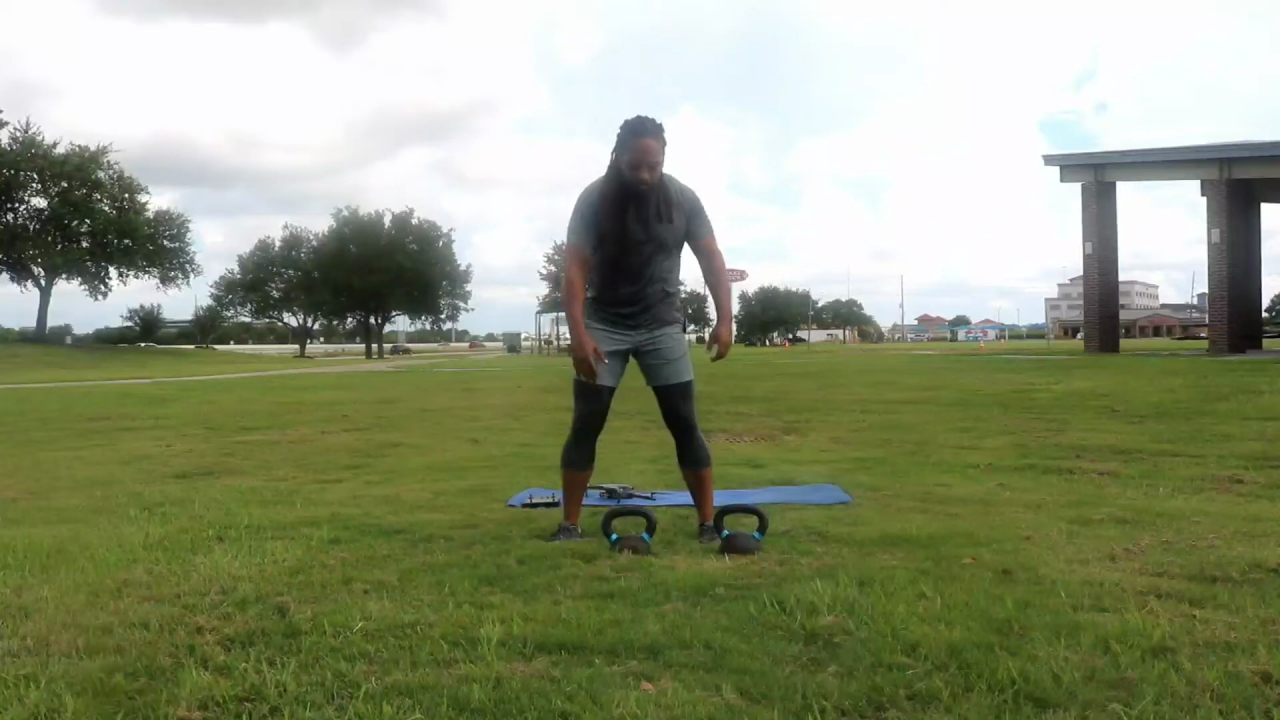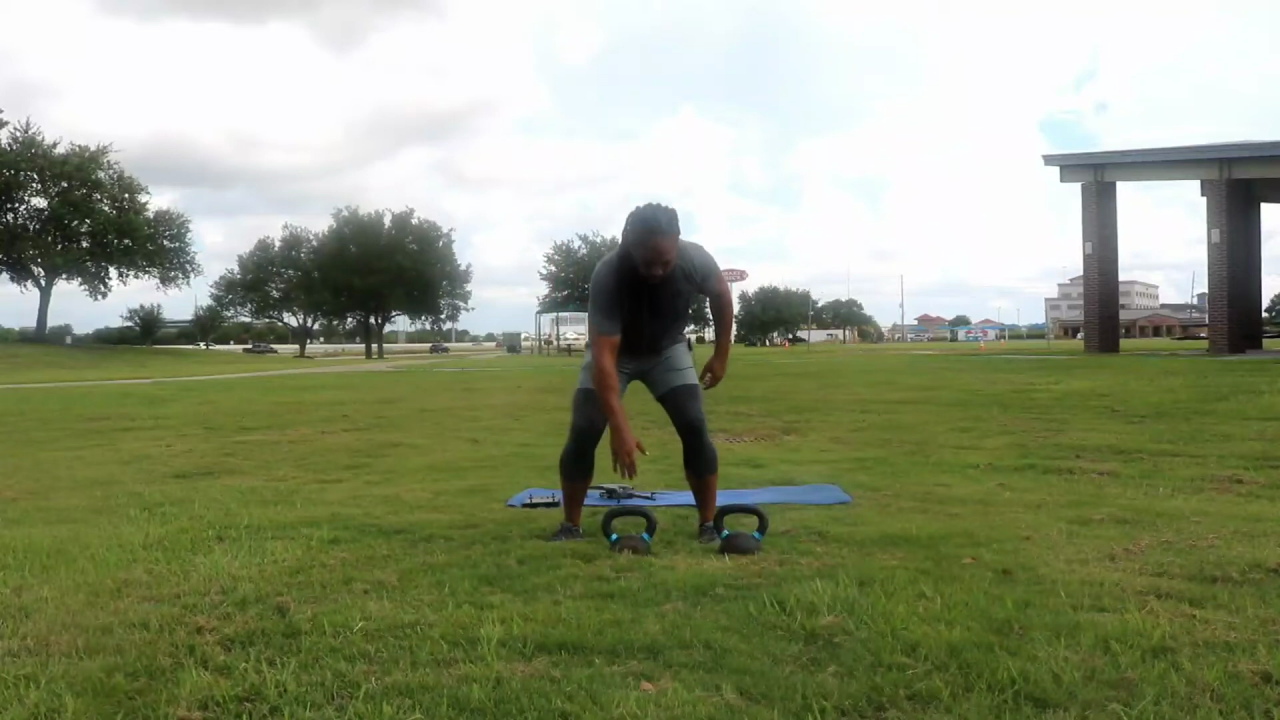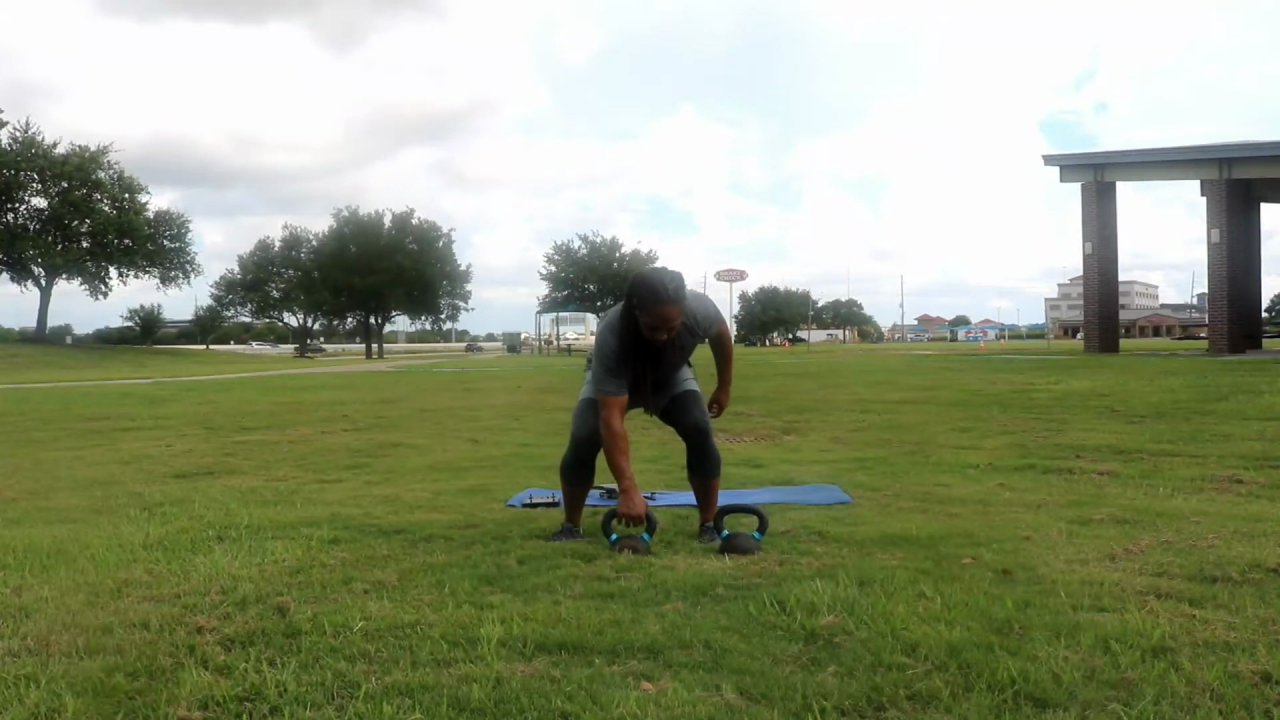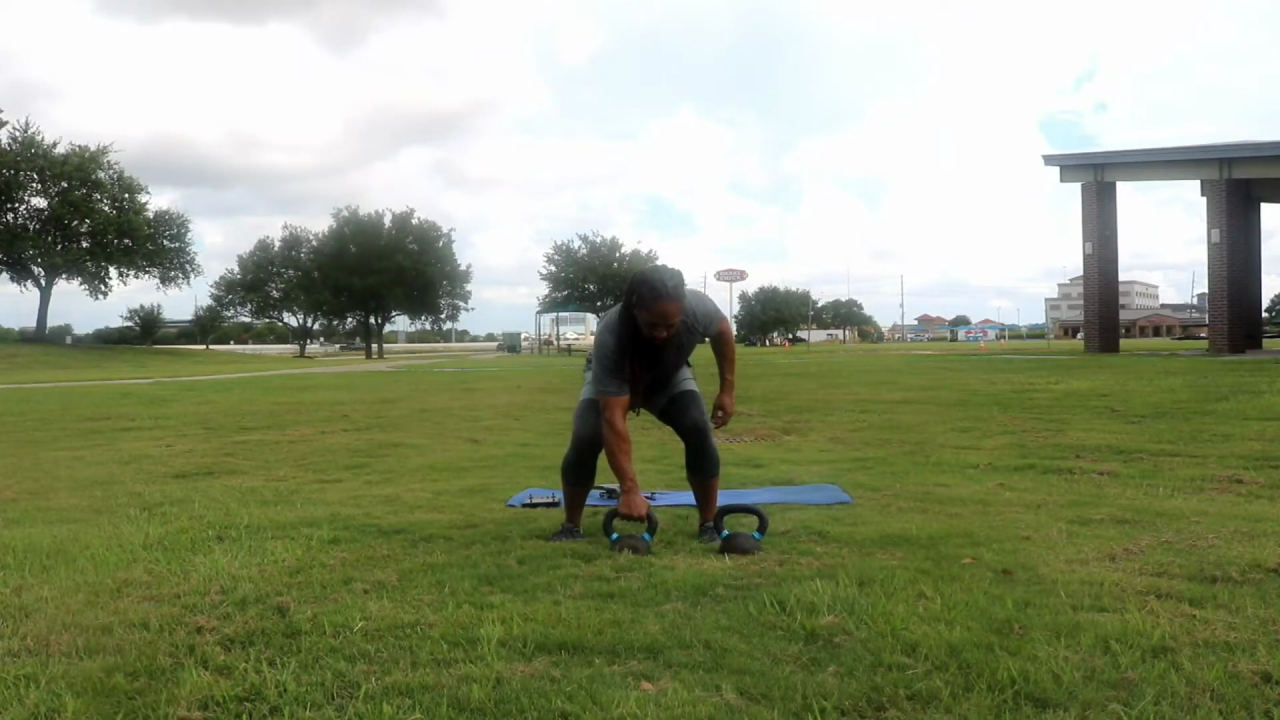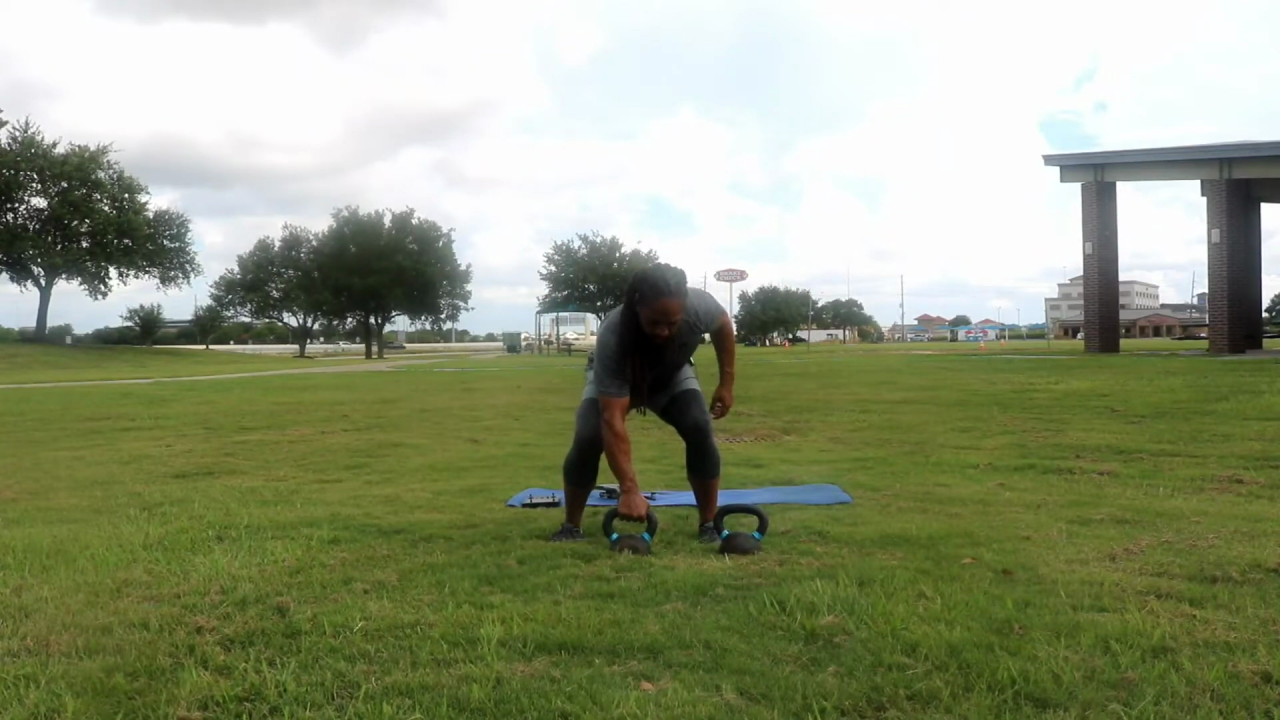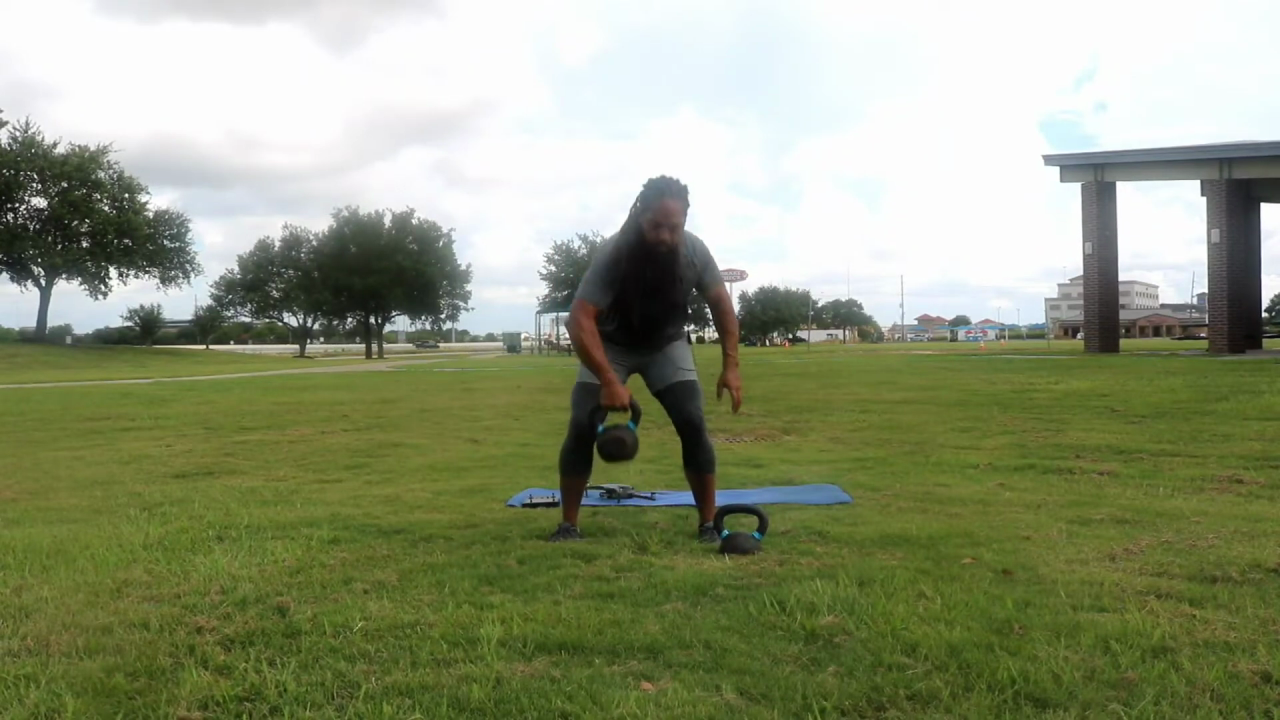
dt=0.4s
person 1, frame 1
left shoulder: (683, 199)
right shoulder: (594, 199)
left elbow: (710, 257)
right elbow: (576, 268)
left wrist: (724, 319)
right wrist: (578, 334)
left hip: (662, 325)
right hip: (604, 325)
left knee: (684, 424)
right knee: (586, 424)
left ankle: (708, 524)
right ankle: (569, 525)
person 1, frame 2
left shoulder: (695, 259)
right shoulder: (607, 275)
left elbow: (721, 296)
right elbow: (603, 357)
left wrist: (721, 354)
right wrist: (620, 428)
left hip: (668, 349)
right hip: (616, 352)
left knee: (694, 426)
right knee: (583, 430)
left ankle: (708, 525)
right ankle: (570, 525)
person 1, frame 3
left shoulder: (699, 309)
right shoulder: (612, 333)
left elbow: (721, 335)
right elbow: (611, 419)
left wrist: (724, 388)
right wrist: (627, 490)
left hip: (671, 377)
right hip: (613, 381)
left knee: (699, 430)
right knee: (583, 439)
left ankle: (708, 525)
right ankle: (570, 526)
person 1, frame 4
left shoulder: (698, 307)
right shoulder: (611, 334)
left elbow: (722, 332)
right elbow: (613, 420)
left wrist: (727, 390)
right wrist: (629, 490)
left hip: (670, 377)
right hip: (611, 380)
left knee: (698, 430)
right knee: (585, 439)
left ankle: (708, 525)
right ankle: (571, 526)
person 1, frame 5
left shoulder: (699, 305)
right shoulder: (614, 335)
left elbow: (723, 325)
right elbow: (613, 421)
left wrist: (726, 383)
right wrist: (629, 490)
left hip: (673, 376)
right hip: (613, 379)
left knee: (699, 429)
right knee: (588, 438)
left ankle: (708, 525)
right ankle: (571, 526)
person 1, frame 6
left shoulder: (694, 251)
right shoulder: (613, 254)
left elbow: (720, 304)
right elbow: (580, 320)
left wrist: (731, 365)
right wrist: (610, 381)
left hip: (667, 345)
right hip: (613, 345)
left knee: (693, 424)
right knee: (582, 426)
left ankle: (708, 525)
right ankle: (568, 525)
